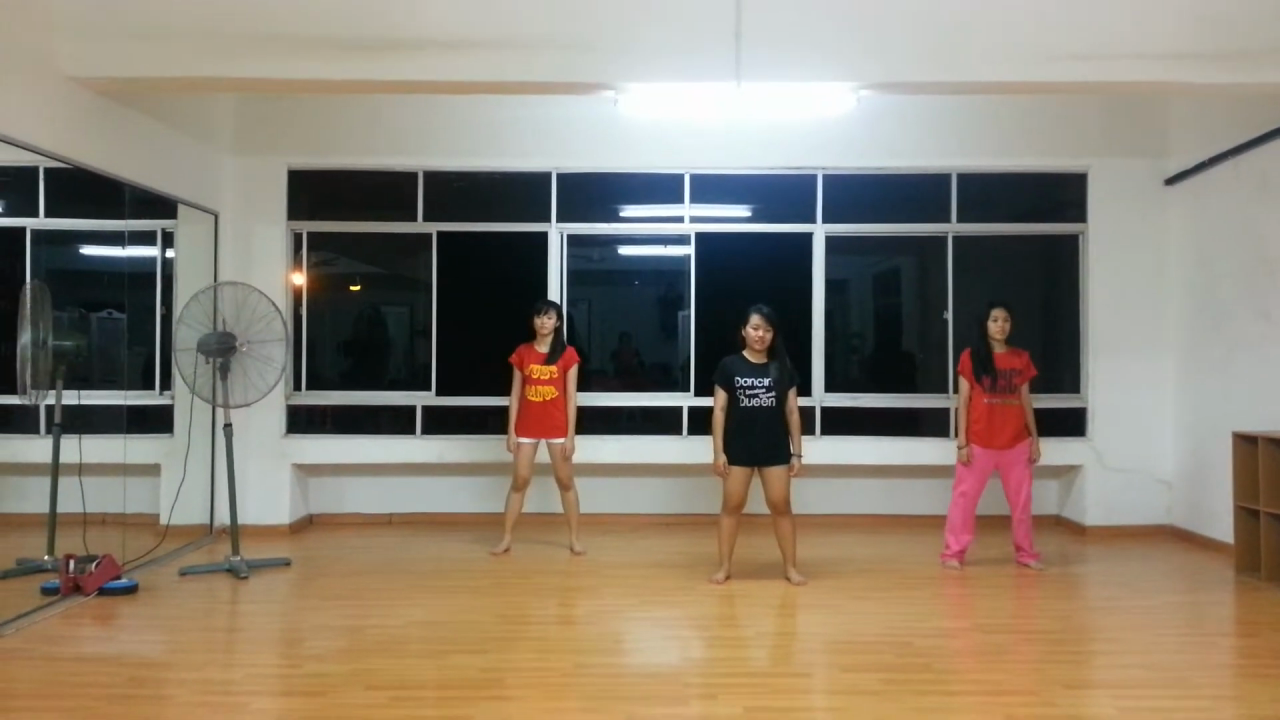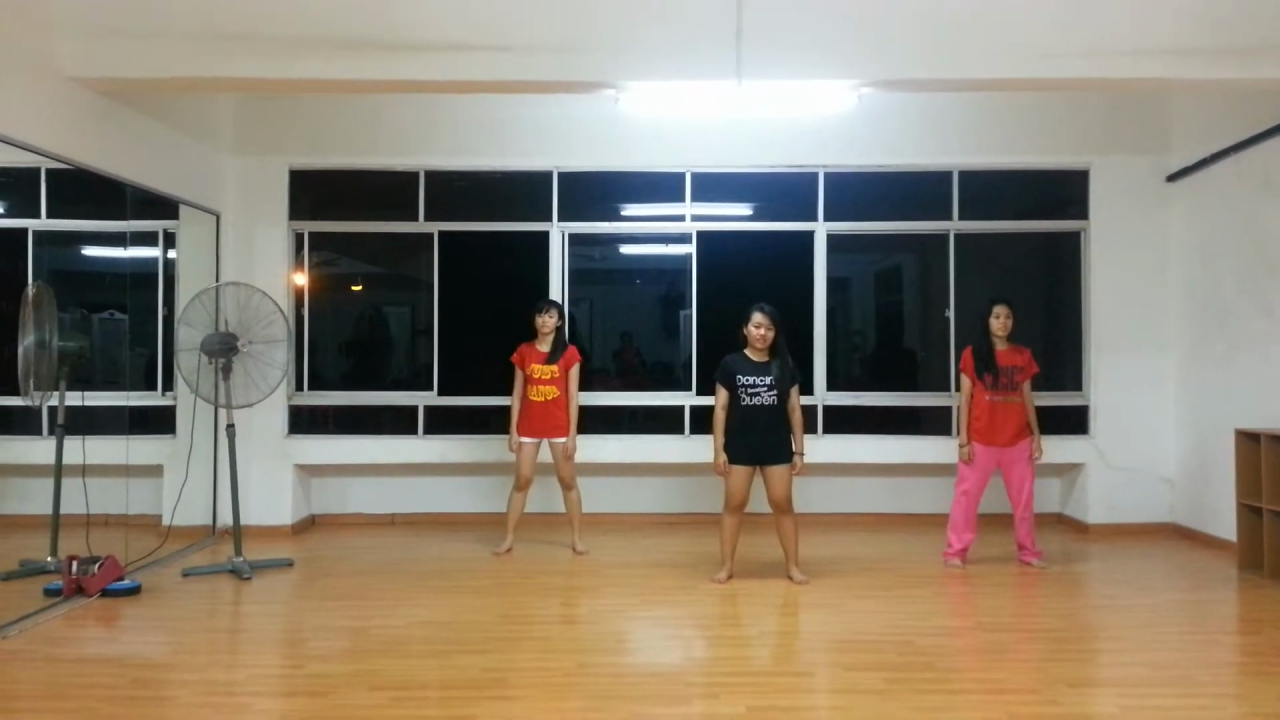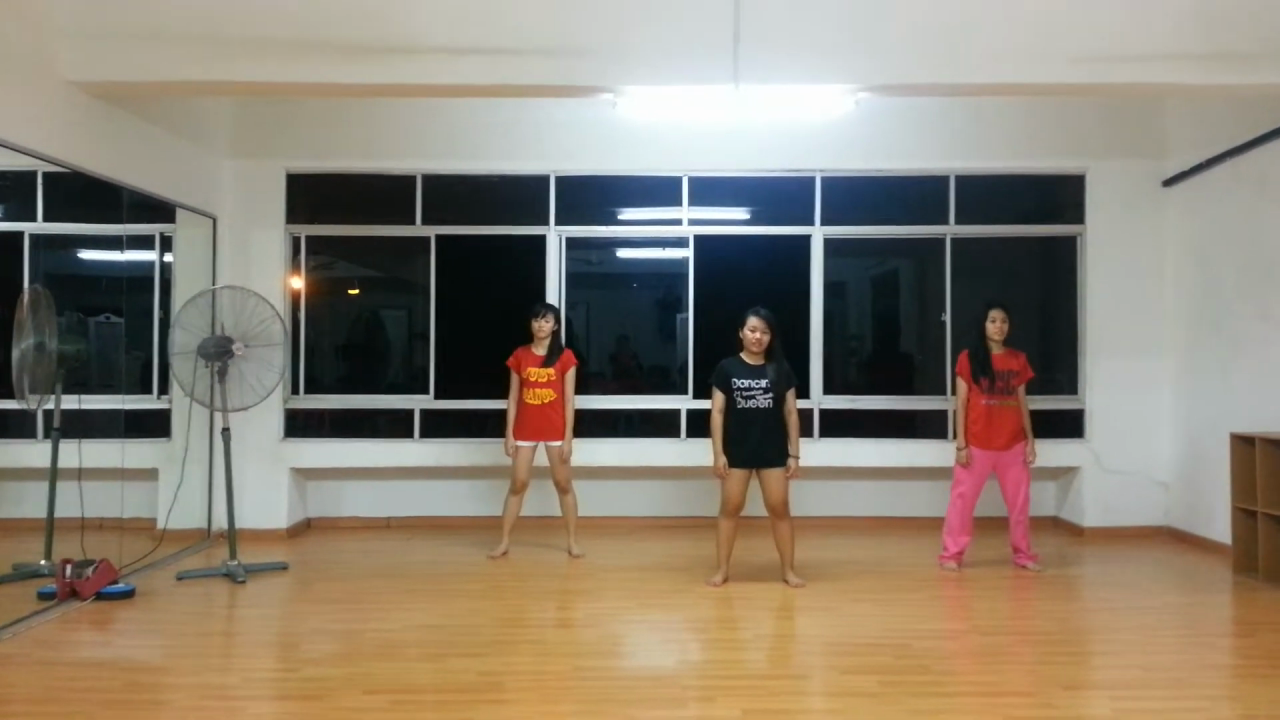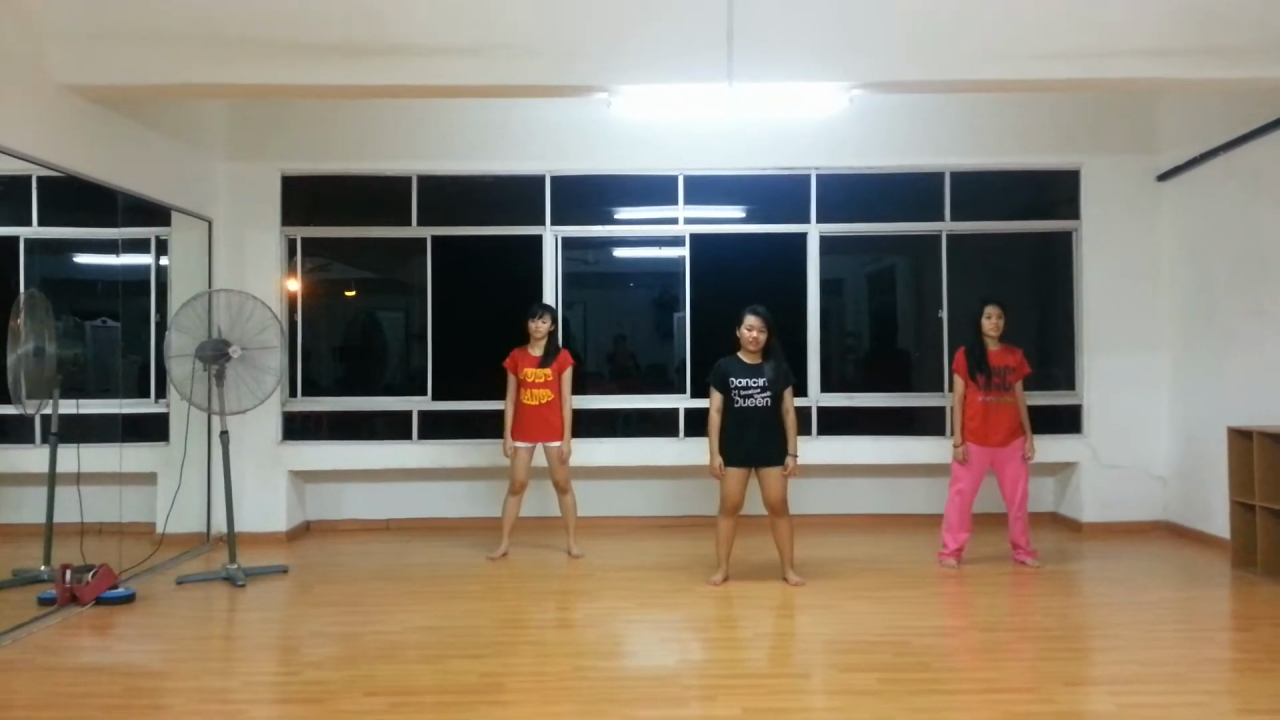
dt=0.3s
person 1, frame 1
left shoulder: (782, 368)
right shoulder: (729, 366)
left elbow: (792, 411)
right elbow: (720, 410)
left wrist: (797, 452)
right wrist: (718, 451)
left hip: (775, 449)
right hip: (738, 449)
left knee: (781, 506)
right knee: (732, 505)
left ankle: (790, 567)
right ankle: (724, 566)
person 1, frame 2
left shoulder: (785, 365)
right shoulder: (731, 364)
left elbow: (794, 409)
right elbow: (721, 408)
left wrist: (799, 450)
right wrist: (718, 449)
left hip: (777, 448)
right hip: (740, 447)
left knee: (783, 505)
right knee: (734, 504)
left ankle: (793, 566)
right ankle: (726, 565)
person 1, frame 3
left shoulder: (781, 369)
right shoulder: (727, 368)
left elbow: (791, 412)
right elbow: (718, 411)
left wrist: (794, 454)
right wrist: (718, 452)
left hip: (773, 451)
right hip: (737, 451)
left knee: (779, 508)
right knee: (730, 508)
left ankle: (788, 570)
right ankle: (722, 569)
person 1, frame 4
left shoulder: (778, 368)
right shoulder: (724, 367)
left elbow: (788, 411)
right elbow: (715, 411)
left wrist: (792, 452)
right wrist: (714, 452)
left hip: (772, 450)
right hip: (735, 450)
left knee: (778, 507)
right knee: (729, 507)
left ankle: (788, 568)
right ankle: (722, 568)
person 2, frame 1
left shoulder: (1021, 358)
right shoulder: (971, 357)
left elbow: (1026, 401)
right elbow: (963, 401)
left wrist: (1035, 439)
right wrist: (962, 442)
left hip: (1016, 443)
right hip: (979, 443)
left knee: (1021, 500)
right knee: (965, 498)
left ankle: (1026, 552)
right ankle: (953, 552)
person 2, frame 2
left shoulder: (1023, 356)
right shoulder: (972, 354)
left elbow: (1027, 399)
right elbow: (965, 399)
left wrist: (1036, 437)
right wrist: (963, 440)
left hip: (1017, 441)
right hip: (981, 441)
left knee: (1024, 498)
right knee: (966, 496)
left ankle: (1028, 551)
right ankle: (955, 551)
person 2, frame 3
left shoulder: (1018, 360)
right shoulder: (969, 358)
left elbow: (1022, 403)
right elbow: (961, 403)
left wrist: (1030, 440)
right wrist: (961, 443)
left hip: (1013, 444)
right hip: (977, 444)
left knee: (1019, 501)
right knee: (963, 499)
left ankle: (1023, 554)
right ankle: (951, 554)
person 2, frame 4
left shoulder: (1015, 356)
right shoulder: (965, 355)
left elbow: (1019, 399)
right elbow: (958, 400)
left wrist: (1029, 436)
right wrist: (958, 440)
left hip: (1010, 440)
right hip: (974, 441)
left knee: (1018, 497)
right knee: (961, 496)
left ankle: (1023, 550)
right ankle: (950, 551)
person 3, frame 1
left shoulder: (567, 354)
right shoulder: (522, 352)
left elbow: (571, 397)
right elbow: (515, 394)
left wrist: (571, 435)
right wrist: (511, 431)
left hip: (557, 428)
right hip: (527, 427)
left knee: (565, 482)
right knee: (519, 481)
left ankle: (574, 539)
right ankle: (506, 538)
person 3, frame 2
left shoulder: (569, 353)
right shoulder: (523, 352)
left elbow: (573, 396)
right elbow: (517, 394)
left wrist: (572, 434)
right wrist: (513, 430)
left hip: (559, 427)
right hip: (529, 427)
left knee: (568, 481)
right knee: (521, 480)
left ankle: (576, 538)
right ankle: (508, 538)
person 3, frame 3
left shoulder: (565, 357)
right shoulder: (520, 355)
left elbow: (569, 400)
right elbow: (513, 398)
left wrist: (568, 437)
right wrist: (509, 434)
left hip: (555, 431)
right hip: (525, 430)
left knee: (564, 485)
right knee: (518, 484)
left ankle: (572, 541)
right ankle: (504, 541)
person 3, frame 4
left shoulder: (561, 357)
right shoulder: (516, 357)
left elbow: (566, 400)
right elbow: (510, 399)
left wrist: (567, 438)
right wrist: (507, 435)
left hip: (553, 431)
right hip: (523, 432)
left knee: (563, 485)
right knee: (516, 485)
left ankle: (572, 541)
right ankle: (504, 543)
